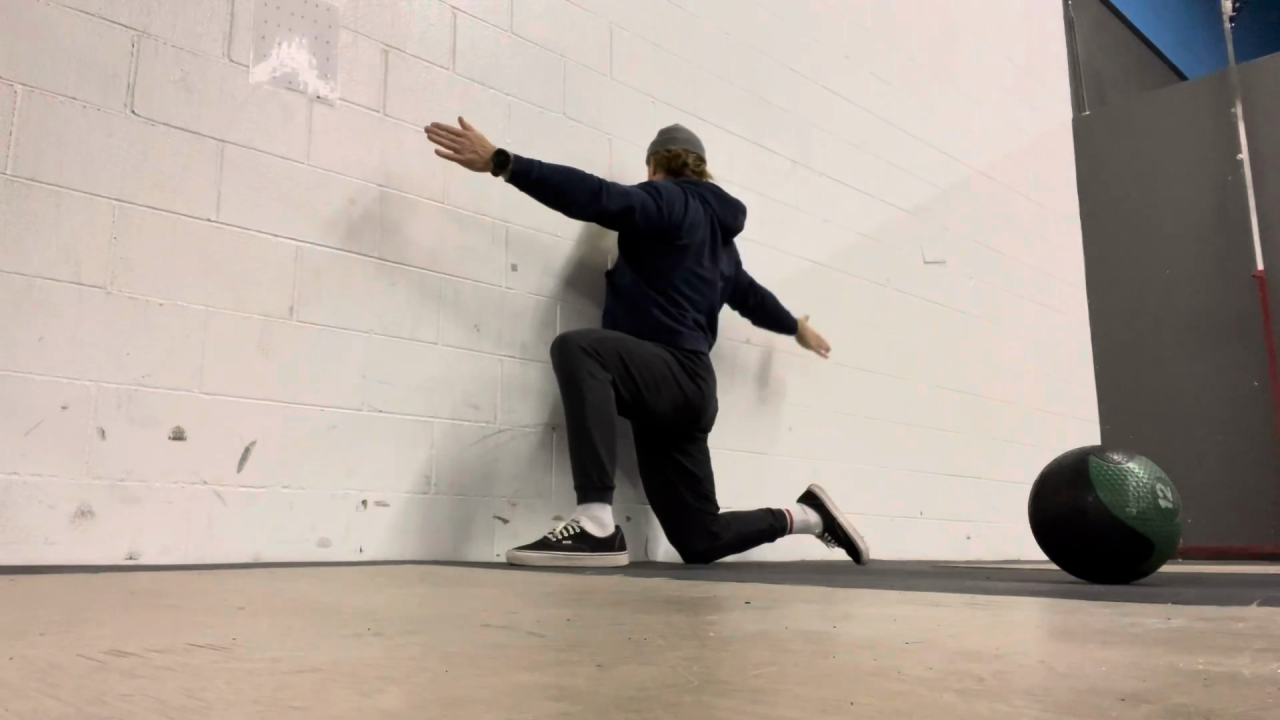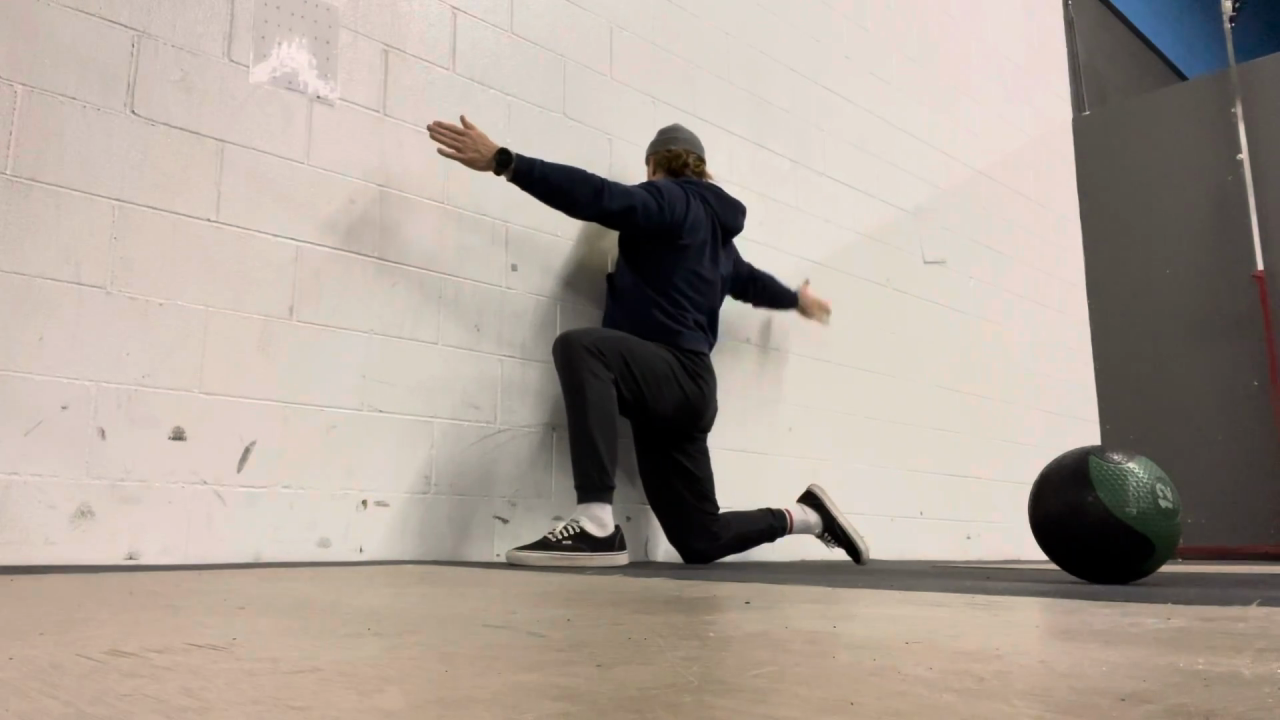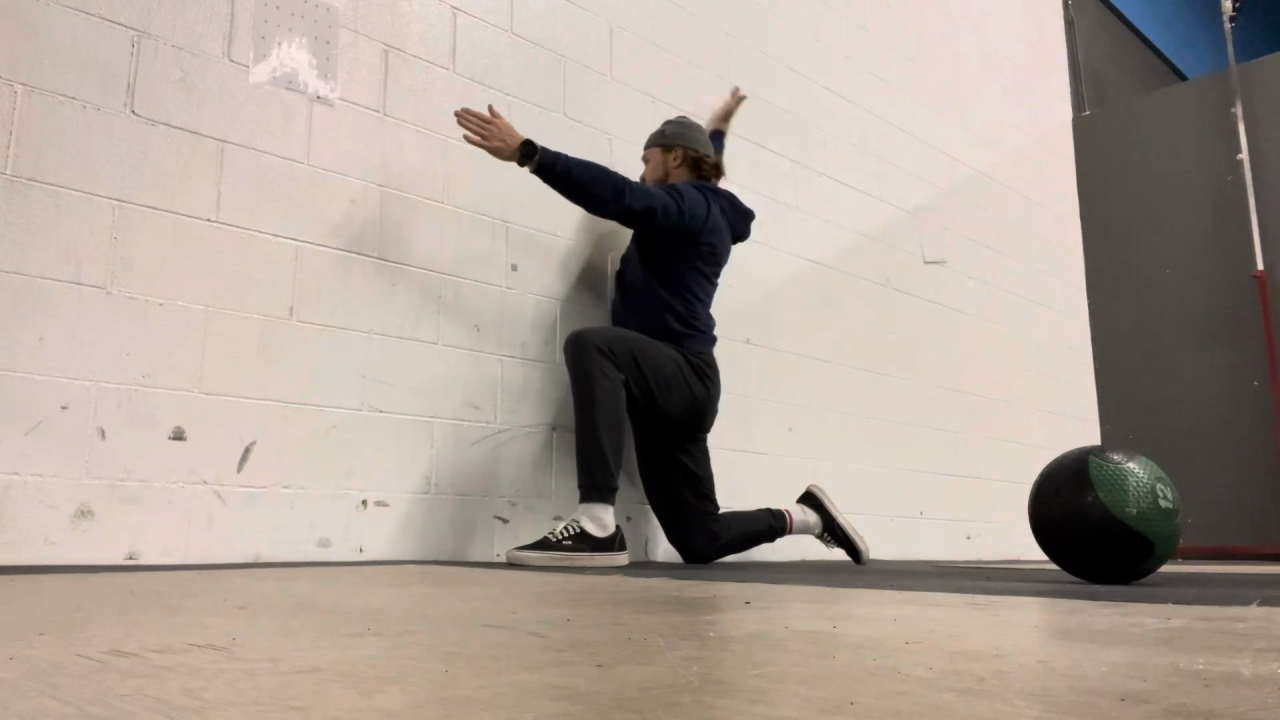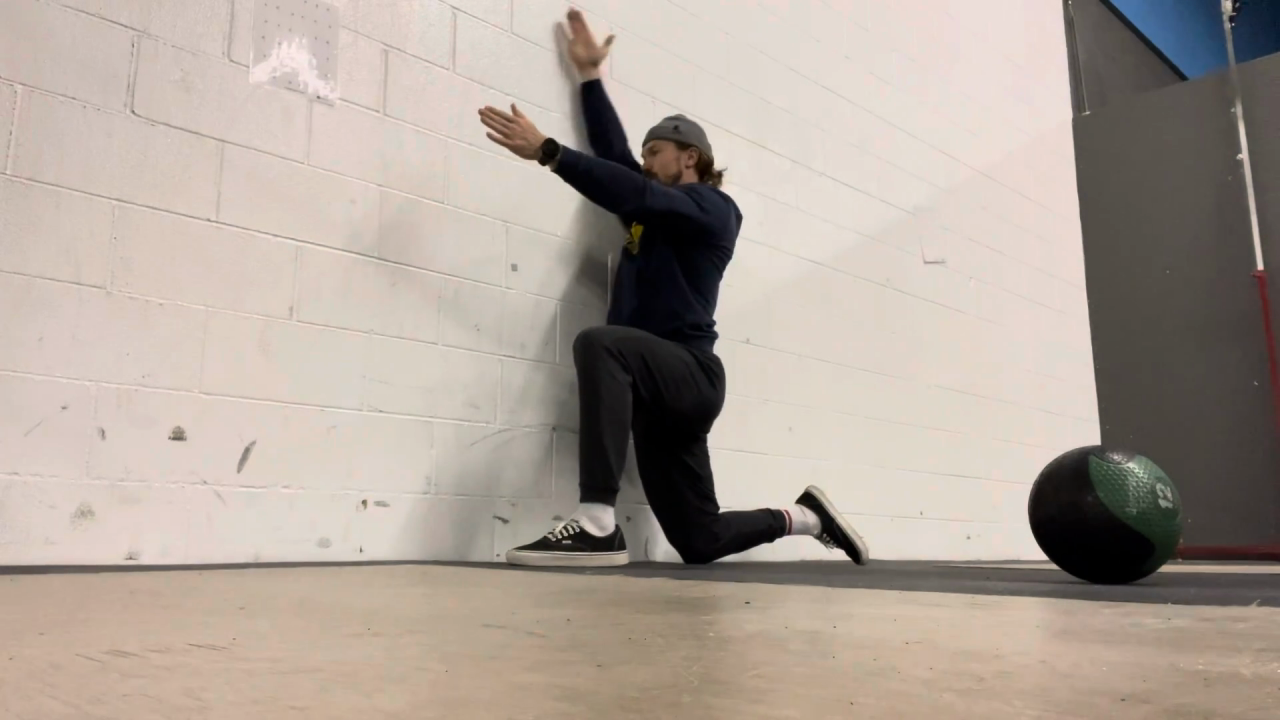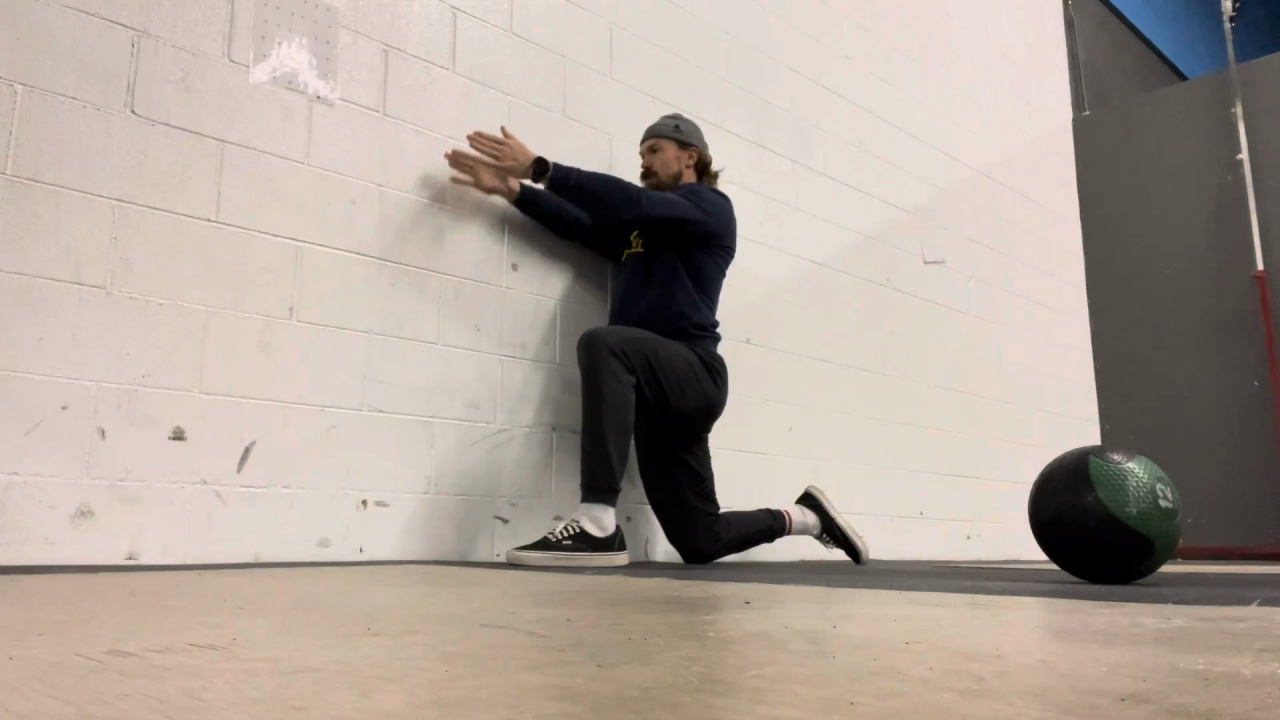
dt=0.5s
person 1, frame 1
left shoulder: (669, 201)
right shoulder: (716, 229)
left elbow: (596, 197)
right elbow: (749, 293)
left wrist: (500, 162)
right wrist: (795, 327)
left hip: (675, 377)
right hip: (685, 387)
right knee: (701, 542)
left ankle: (596, 527)
right ankle: (807, 516)
person 1, frame 2
left shoulder: (670, 201)
right shoulder: (714, 226)
left elbow: (597, 198)
right elbow: (749, 280)
left wrist: (502, 160)
right wrist: (798, 300)
left hip: (678, 377)
right hip: (682, 387)
right knee: (700, 541)
left ankle: (596, 527)
right ankle: (806, 516)
person 1, frame 3
left shoulder: (689, 207)
right shoulder: (705, 211)
left elbow: (617, 196)
left wrist: (525, 151)
right wrist: (714, 131)
left hip: (683, 379)
right hip: (678, 388)
right knee: (700, 542)
left ankle: (597, 527)
right ankle: (807, 517)
person 1, frame 4
left shoulder: (711, 209)
right shoulder: (653, 218)
left elbow: (632, 192)
right elbow: (613, 158)
left wrist: (546, 150)
right wrist: (590, 76)
left hip: (689, 376)
right hip: (664, 390)
left knee: (600, 345)
right knee: (700, 540)
left ankle: (597, 525)
right ankle: (806, 516)
person 1, frame 5
left shoulder: (709, 207)
right shoulder: (642, 226)
left elbow: (630, 202)
right elbow: (586, 222)
left wrist: (537, 167)
right wrist: (511, 188)
left hip: (692, 375)
right hip: (662, 394)
left knee: (603, 343)
right knee: (701, 542)
left ankle: (597, 527)
right ankle: (806, 517)
